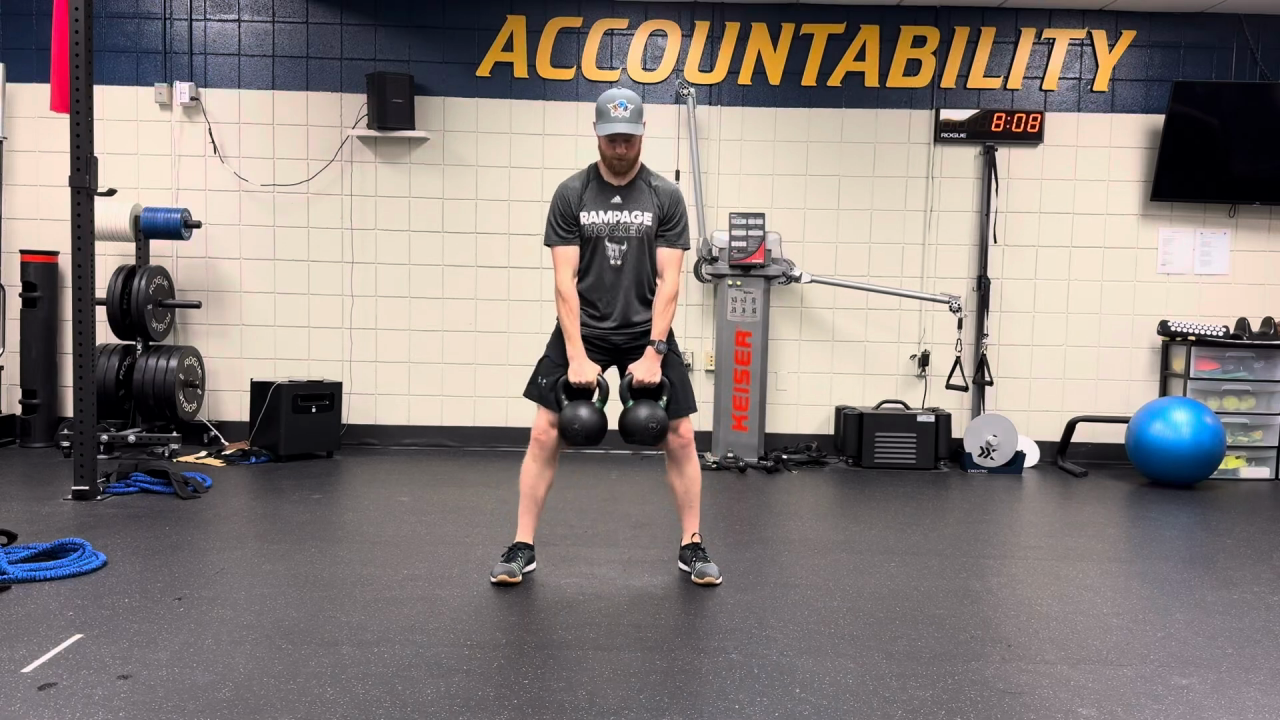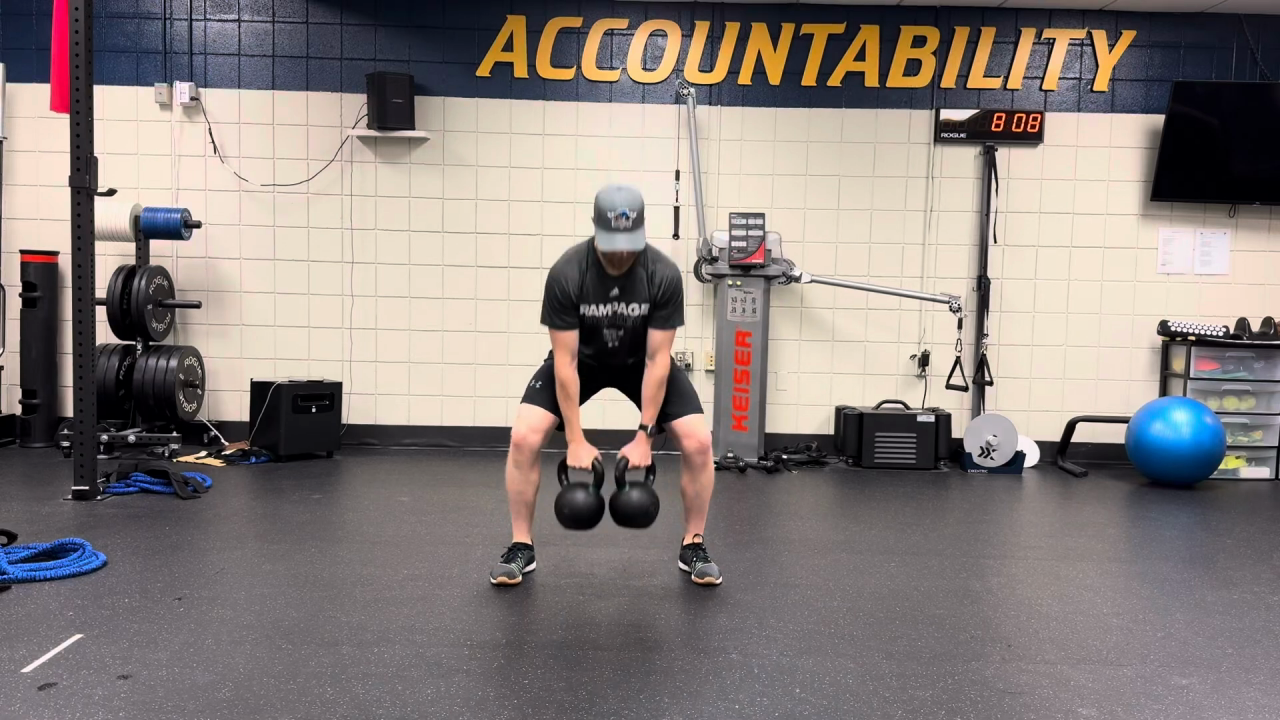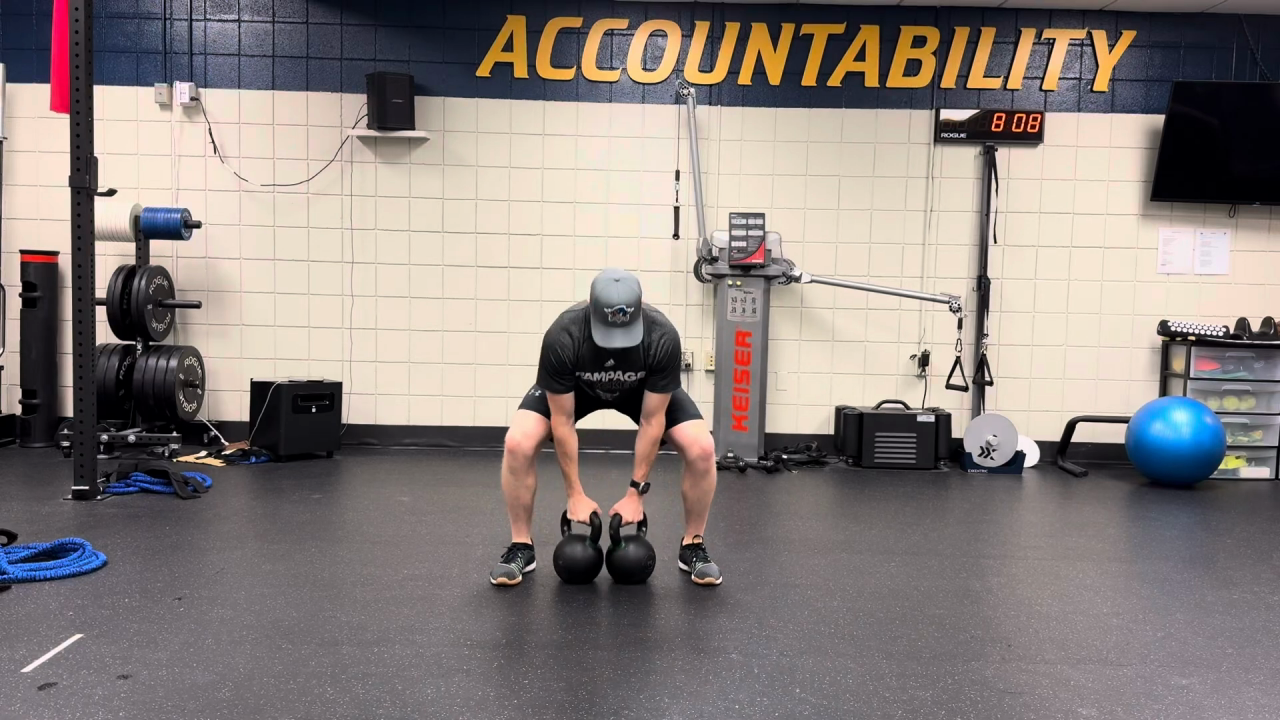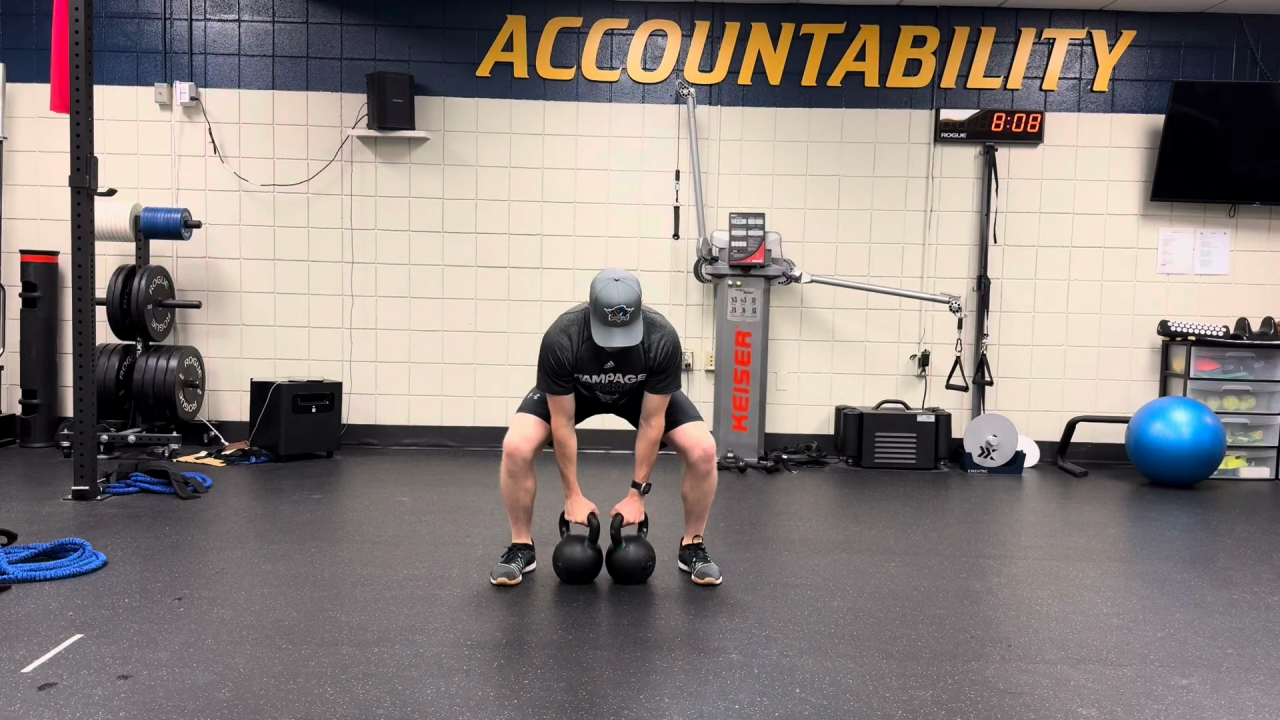
dt=0.4s
person 1, frame 1
left shoulder: (666, 196)
right shoulder: (571, 193)
left elbow: (669, 281)
right elbow: (565, 280)
left wrist: (654, 352)
right wrist: (576, 355)
left hip: (646, 334)
right hip: (583, 332)
left knee: (679, 438)
right knee: (545, 436)
left ankle: (692, 546)
right ankle: (522, 547)
person 1, frame 2
left shoulder: (665, 275)
right shoulder: (566, 274)
left elbow: (658, 359)
right elbow: (565, 361)
left wrist: (644, 436)
right wrist: (575, 441)
left hip: (641, 363)
right hip: (582, 359)
left knee: (698, 441)
right knee: (525, 437)
left ankle: (693, 546)
right ankle: (521, 547)
person 1, frame 3
left shoulder: (663, 337)
right shoulder: (562, 336)
left elbow: (652, 420)
right elbow: (563, 422)
left wrist: (635, 493)
right wrist: (576, 495)
left hip: (642, 391)
right hip: (576, 389)
left knee: (701, 448)
right knee: (518, 443)
left ankle: (693, 546)
right ankle: (520, 546)
person 1, frame 4
left shoulder: (663, 339)
right shoulder: (561, 338)
left elbow: (652, 421)
right elbow: (562, 422)
left wrist: (637, 494)
right wrist: (573, 496)
left hip: (643, 393)
right hip: (575, 391)
left knee: (703, 450)
right knee: (517, 447)
left ankle: (693, 546)
right ankle: (521, 547)
